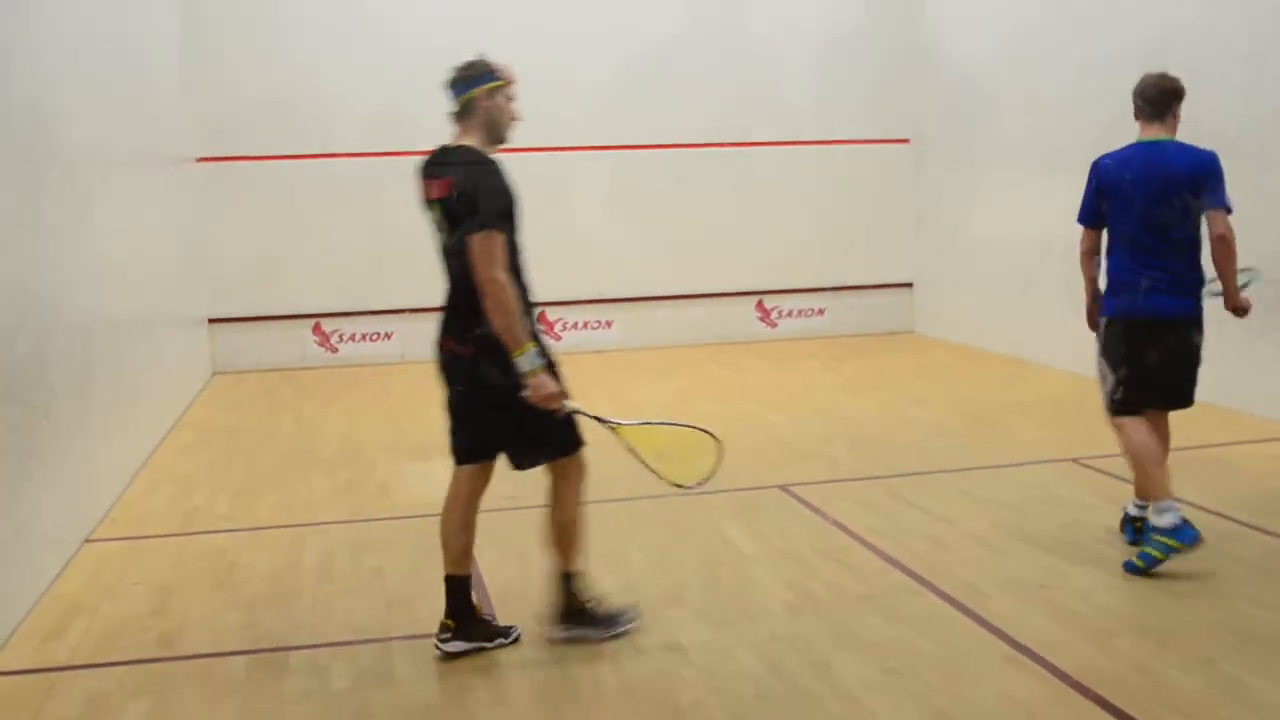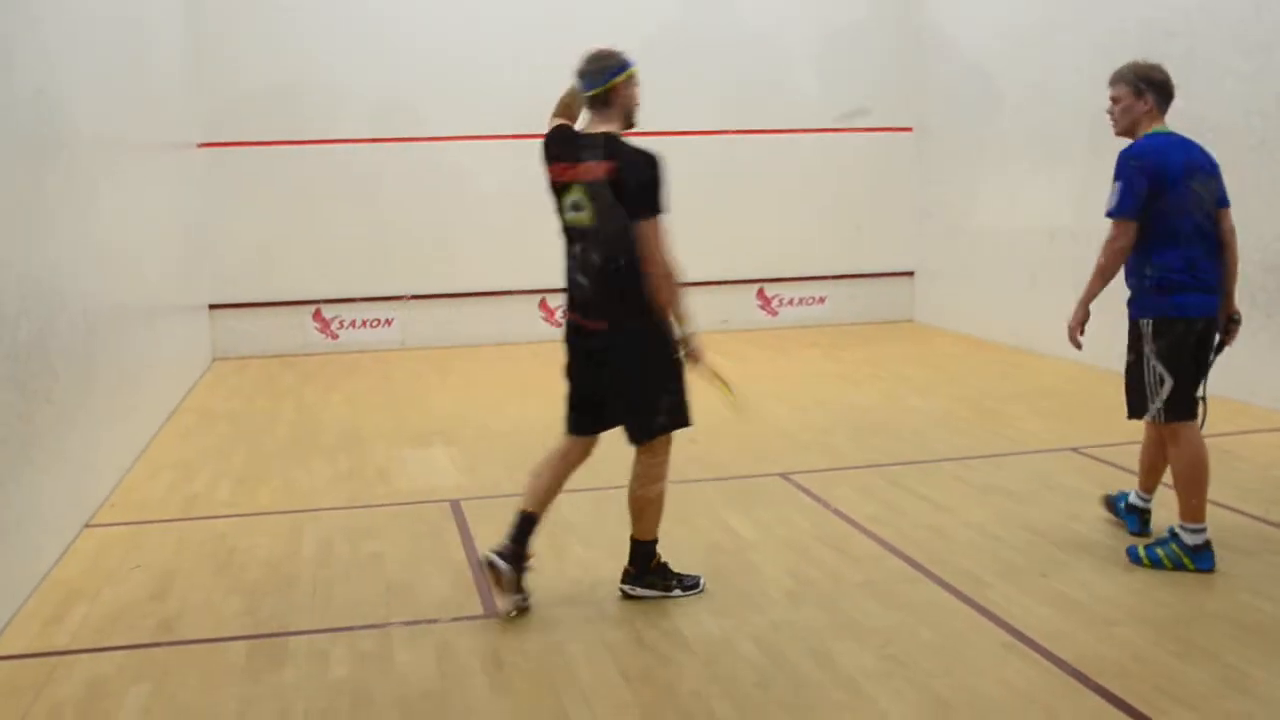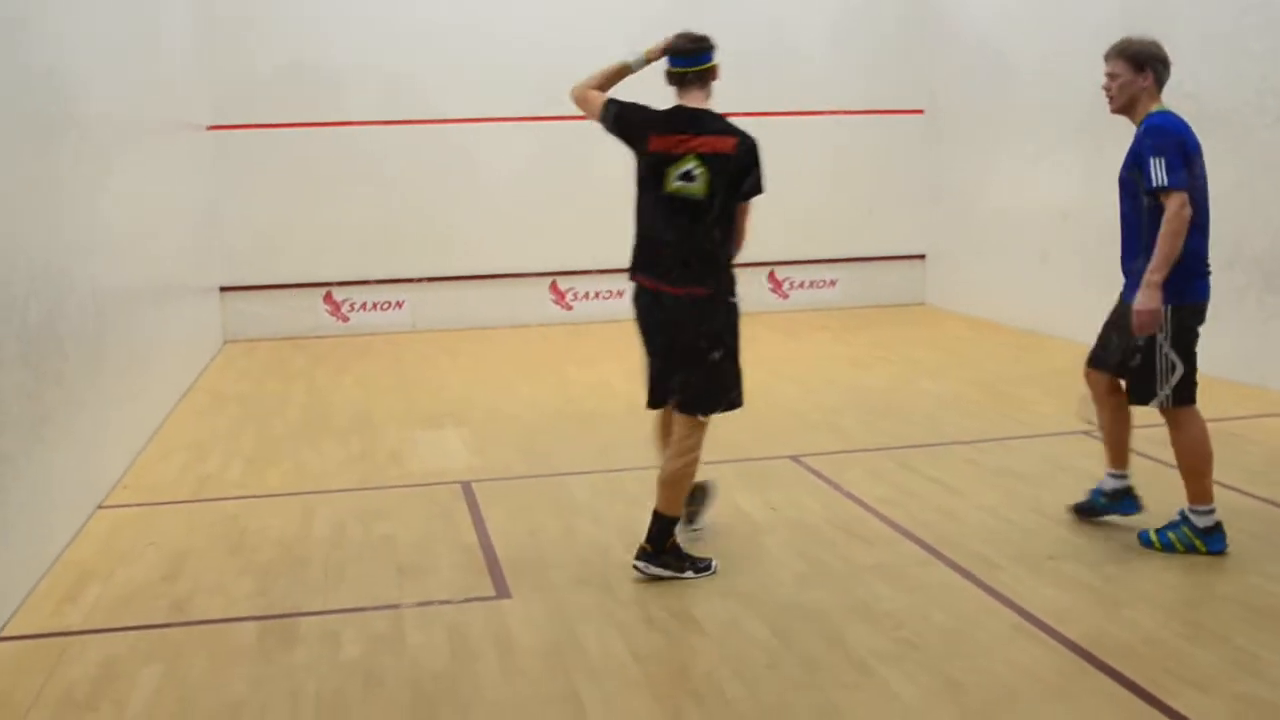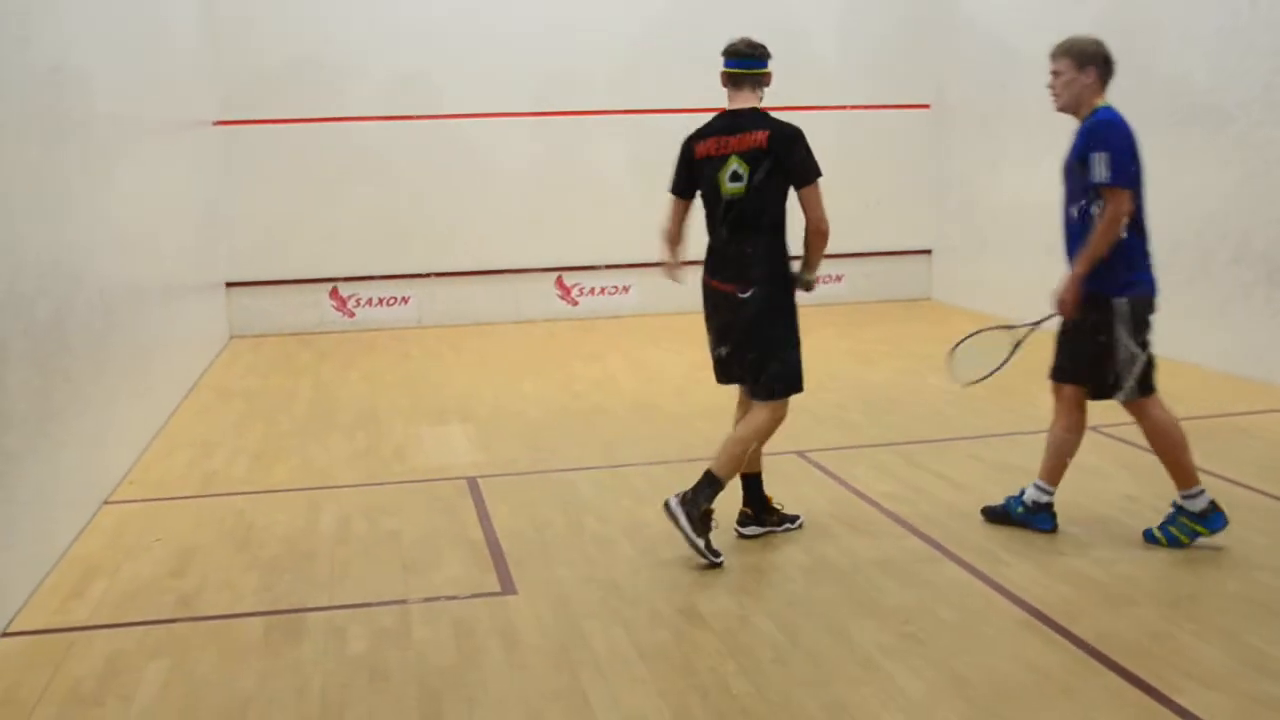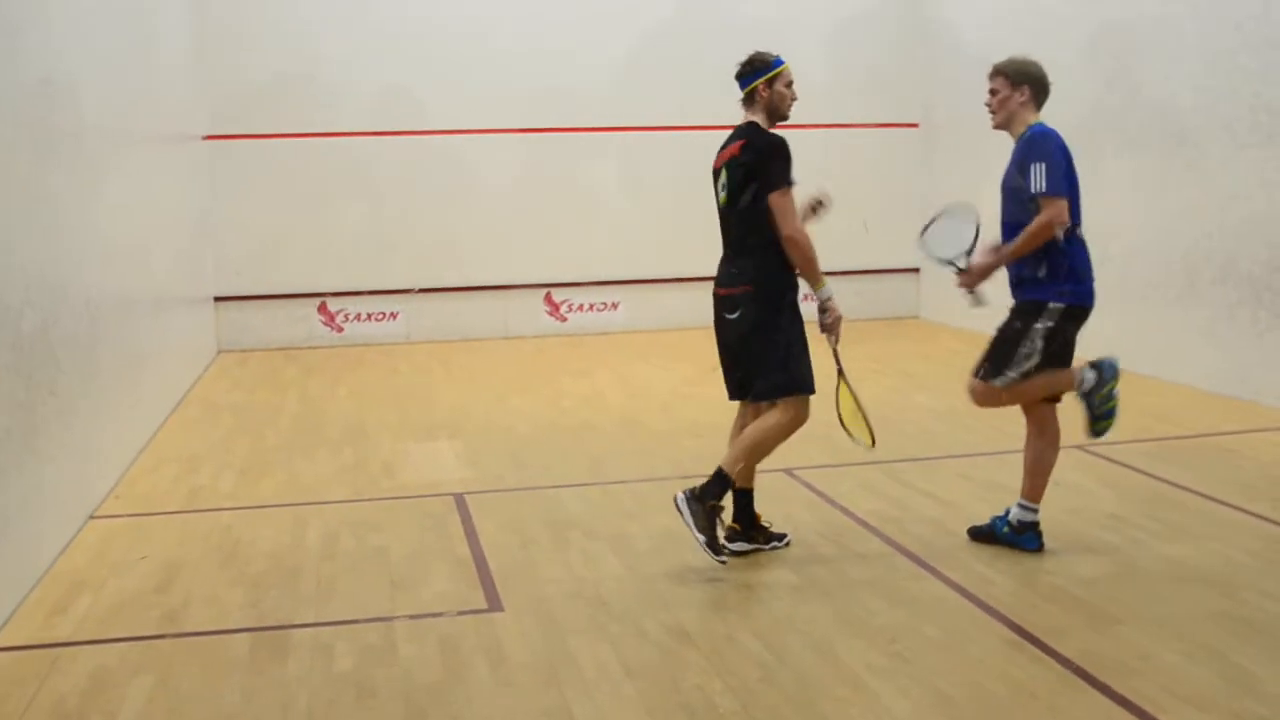
dt=0.4s
person 1, frame 1
left shoulder: (437, 167)
right shoulder: (481, 174)
right elbow: (493, 279)
left wrist: (484, 82)
right wrist: (531, 365)
left hip: (457, 347)
right hip: (497, 352)
left knee: (469, 478)
right knee: (567, 468)
left ankle: (459, 618)
right ankle: (571, 605)
person 1, frame 2
left shoulder: (561, 152)
right shoulder: (636, 163)
left elbow: (562, 117)
right elbow: (657, 262)
left wrist: (584, 79)
right wrist: (683, 332)
left hip: (582, 323)
right hip: (632, 326)
left knee: (576, 442)
right knee: (653, 446)
left ankle: (513, 551)
right ankle: (642, 569)
person 1, frame 3
left shoulder: (645, 125)
right shoulder: (740, 145)
left elbow: (582, 92)
right elbow: (736, 230)
left wrist: (637, 59)
left hip: (653, 292)
right hip: (708, 296)
left knee: (672, 408)
right knee: (691, 420)
left ankle: (684, 497)
right ankle: (657, 546)
person 1, frame 4
left shoulder: (696, 143)
right shoulder: (786, 138)
left elbow: (675, 224)
right elbow: (817, 224)
left wrist: (671, 255)
right wrist: (807, 270)
left hip: (719, 286)
right hip: (765, 288)
left knee: (751, 396)
right knee: (770, 408)
left ankle: (756, 508)
right ankle: (696, 500)
person 1, frame 5
left shoulder: (729, 150)
right shoulder: (768, 145)
right elbow: (788, 232)
left wrist: (802, 213)
right wrist: (823, 295)
left hip: (734, 294)
right hip: (760, 296)
left knee: (754, 407)
right knee: (789, 408)
left ankle: (743, 524)
right ankle: (704, 498)
person 2, frame 1
left shoulder: (1107, 168)
right shoulder: (1203, 164)
left elbow: (1090, 246)
right elbow: (1220, 233)
left wrist: (1092, 296)
right wrist: (1232, 293)
left hip: (1128, 309)
right hip: (1182, 310)
left knee: (1129, 415)
right knee: (1153, 412)
left ankle: (1170, 519)
right ankle: (1139, 513)
person 2, frame 2
left shoulder: (1139, 156)
right shoulder: (1199, 156)
left elbow: (1122, 238)
right elbow: (1227, 236)
left wrist: (1085, 302)
right wrist: (1228, 305)
left hip: (1163, 308)
right hip: (1201, 306)
left knee: (1175, 420)
right knee: (1165, 413)
left ankle: (1193, 540)
right ankle: (1138, 504)
person 2, frame 3
left shoulder: (1161, 132)
right shoulder: (1155, 132)
left elbow: (1179, 210)
left wrist: (1153, 284)
left hip: (1169, 296)
right hip: (1146, 292)
left knee: (1177, 404)
right knee: (1101, 375)
left ankle: (1202, 521)
right ankle: (1116, 488)
person 2, frame 4
left shoulder: (1103, 127)
right shoulder: (1092, 130)
left elbow: (1119, 210)
left wrist: (1073, 276)
left hip: (1117, 290)
right hip: (1096, 290)
left knee: (1137, 398)
right knee: (1068, 391)
left ankle: (1198, 507)
right ankle: (1038, 501)
person 2, frame 5
left shoulder: (1040, 141)
right shoulder: (1028, 147)
left elbow: (1056, 218)
left wrist: (992, 262)
right wrist: (991, 263)
left hip: (1055, 296)
right hip: (1044, 296)
left knee: (986, 388)
right knee: (1038, 408)
left ankle: (1089, 378)
right ankle: (1024, 521)
